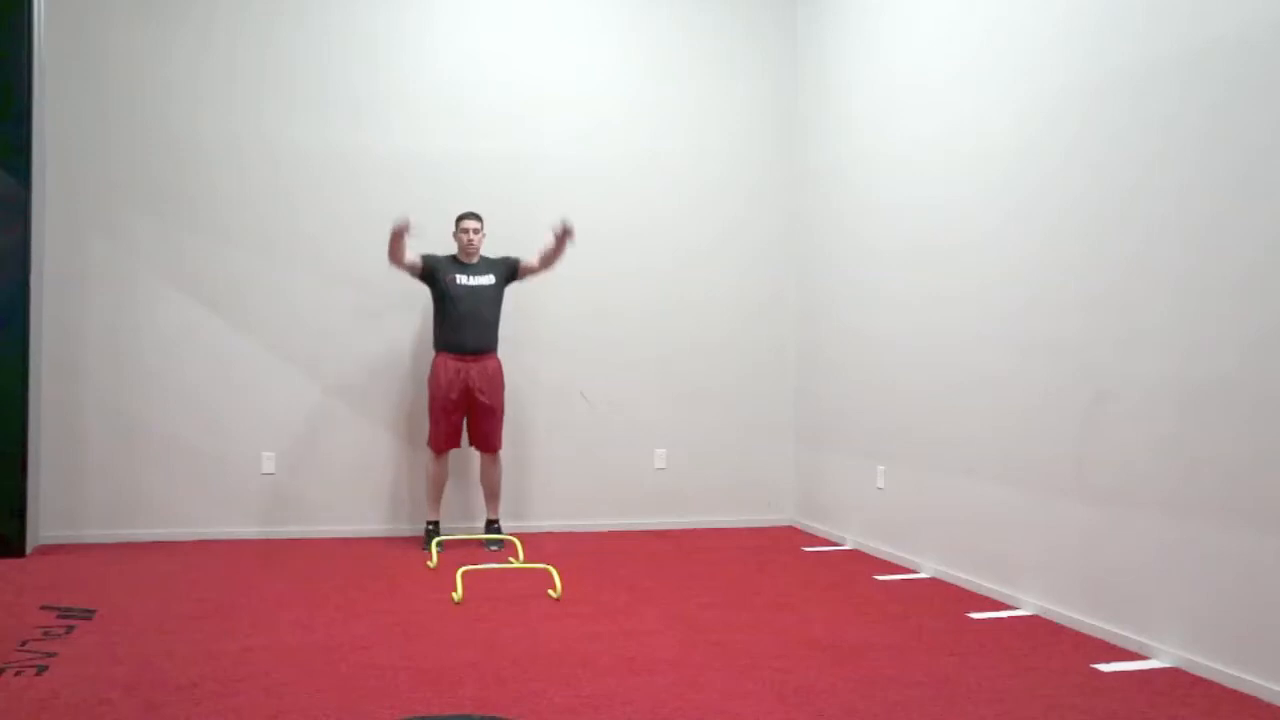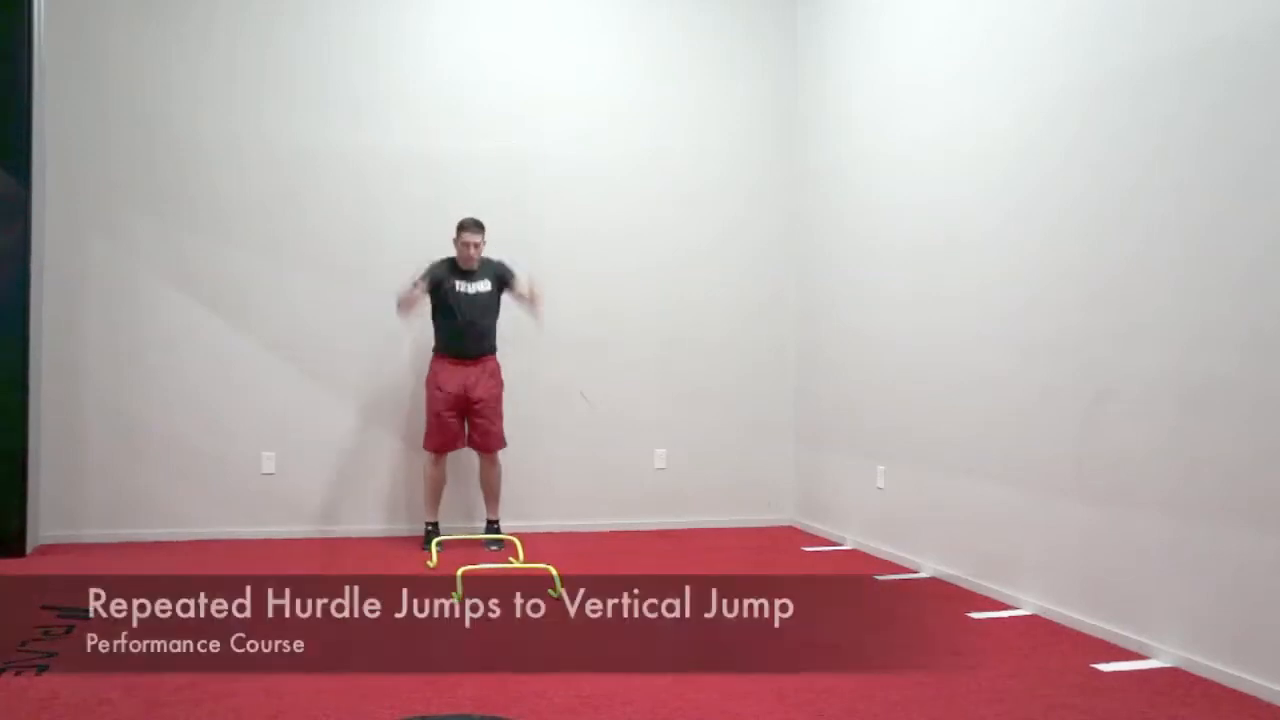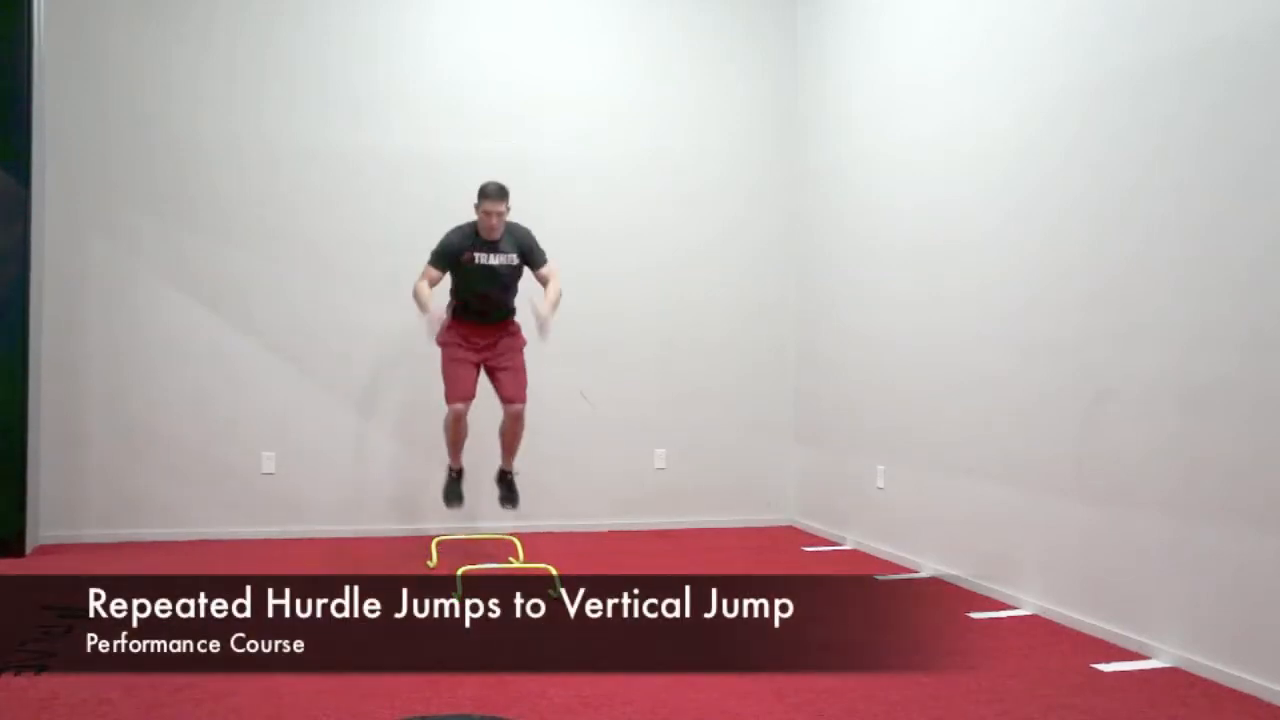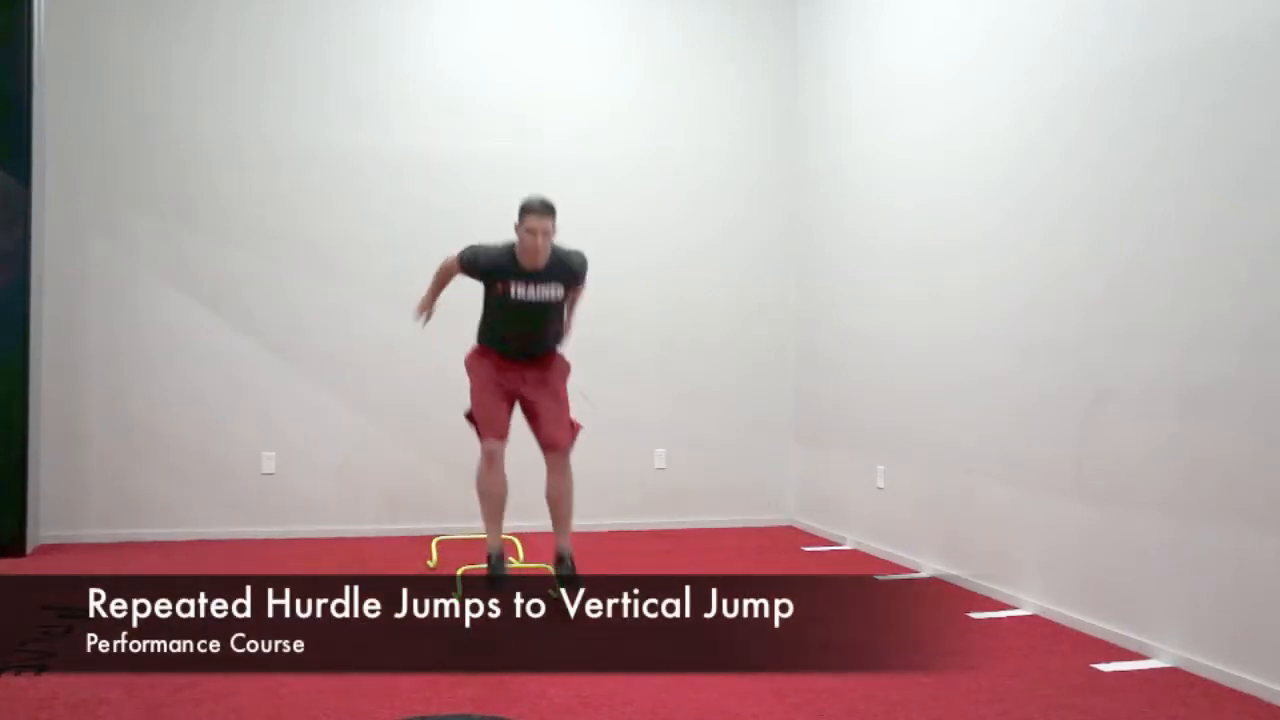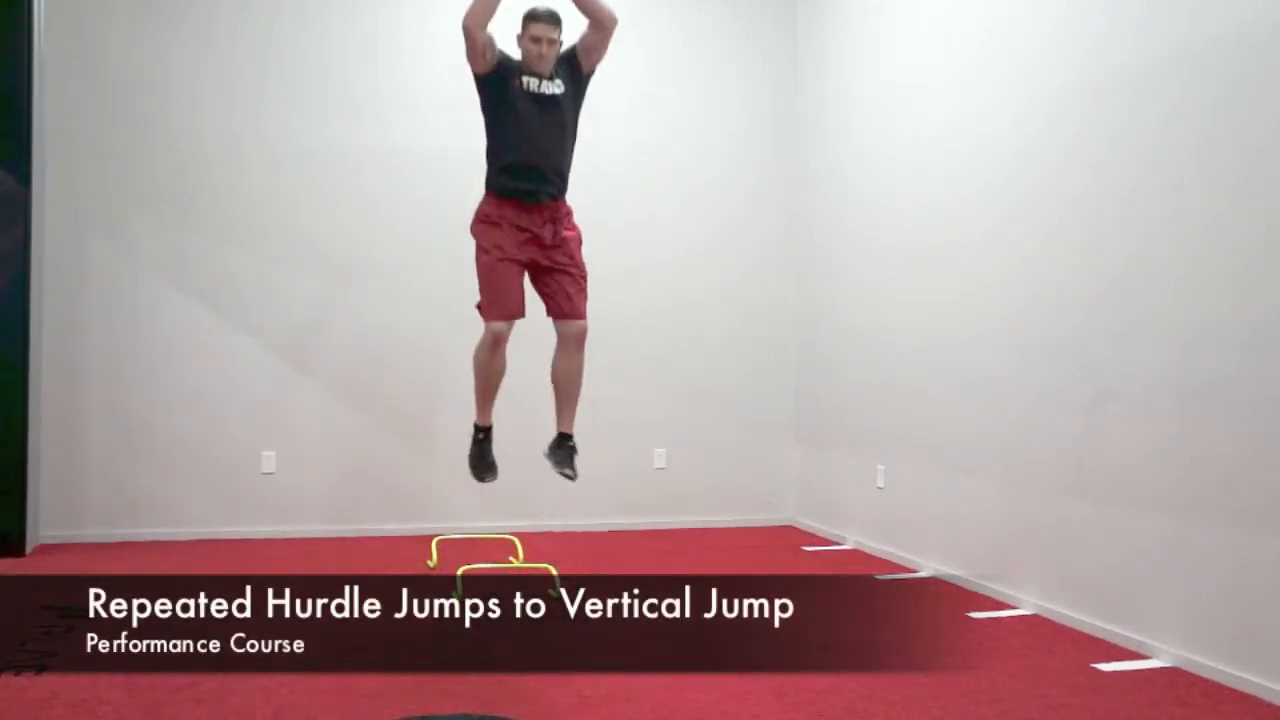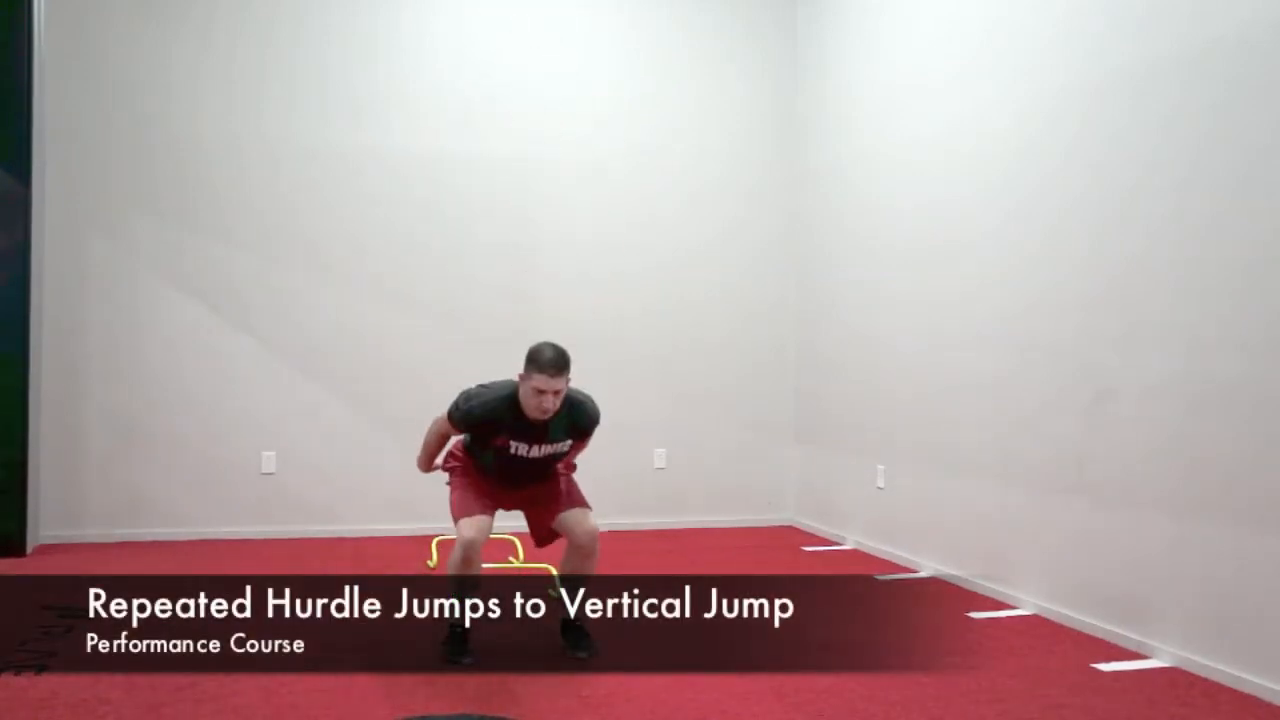
dt=0.7s
person 1, frame 1
left shoulder: (499, 267)
right shoulder: (438, 267)
left elbow: (540, 263)
right elbow: (400, 260)
left wrist: (559, 244)
right wrist: (397, 238)
left hip: (487, 367)
right hip: (447, 366)
left knee: (490, 450)
right knee: (440, 449)
left ankle: (493, 522)
right ankle: (432, 524)
person 1, frame 2
left shoulder: (497, 271)
right shoulder: (440, 272)
left elbow: (522, 291)
right elbow: (405, 304)
left wrist: (530, 296)
right wrist: (412, 294)
left hip: (485, 372)
right hip: (445, 372)
left knee: (489, 451)
right knee: (438, 451)
left ankle: (493, 524)
right ankle: (431, 526)
person 1, frame 3
left shoulder: (522, 239)
right shoulder: (456, 240)
left elbow: (551, 280)
right elbow: (423, 283)
left wrist: (546, 309)
right wrist: (431, 312)
left hip: (504, 333)
right hip: (461, 333)
left knee: (515, 409)
right knee: (458, 408)
left ankle: (506, 473)
right ankle: (455, 470)
person 1, frame 4
left shoulder: (572, 263)
right shoulder: (489, 258)
right elbow: (452, 265)
right wrist: (430, 297)
left hip: (543, 367)
right hip: (492, 365)
left knee: (558, 452)
right knee: (492, 448)
left ankle: (564, 556)
right ankle: (495, 553)
person 1, frame 5
left shoulder: (571, 73)
right shoulder: (499, 73)
left hip: (556, 220)
right hip: (502, 220)
left knee: (574, 331)
right knee: (497, 331)
left ankle: (564, 439)
right ankle: (482, 433)
person 1, frame 6
left shoulder: (582, 410)
right shoulder: (485, 404)
right elbow: (441, 426)
left wrist: (562, 462)
right wrist: (425, 463)
left hip: (543, 477)
right hip: (479, 473)
left knee: (587, 534)
right knee: (470, 539)
left ankle: (571, 623)
right ankle: (458, 629)
